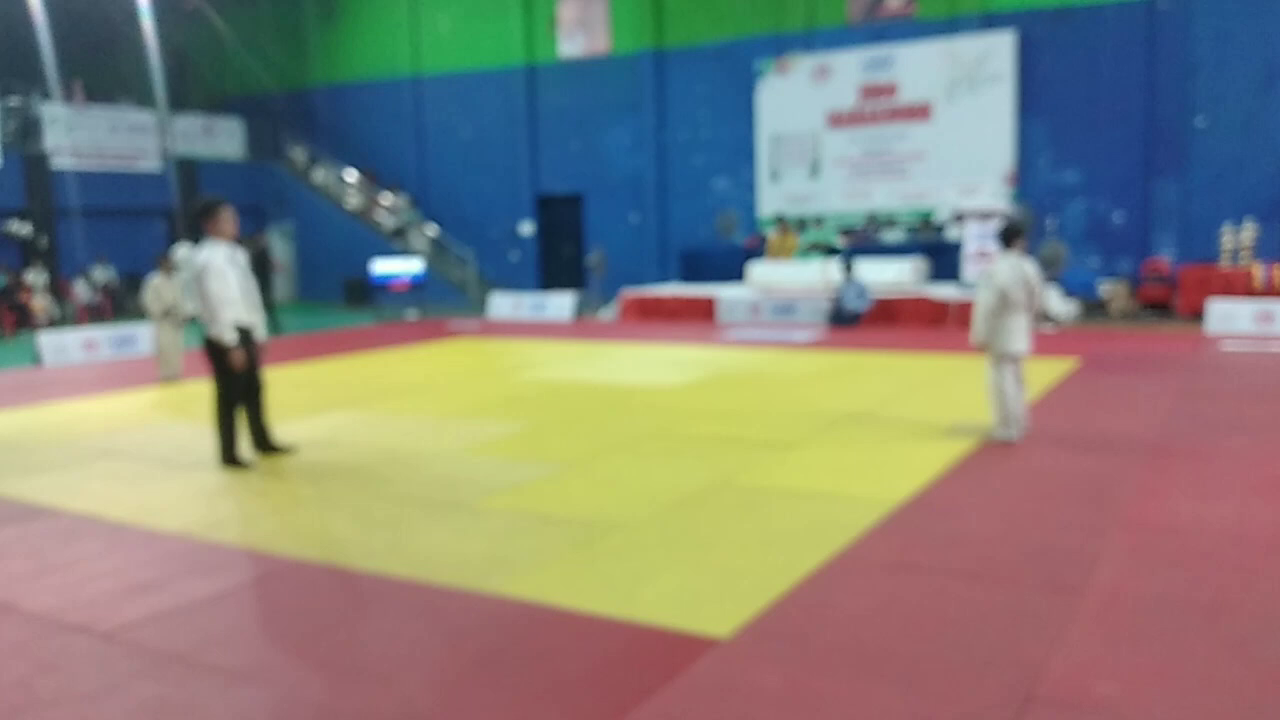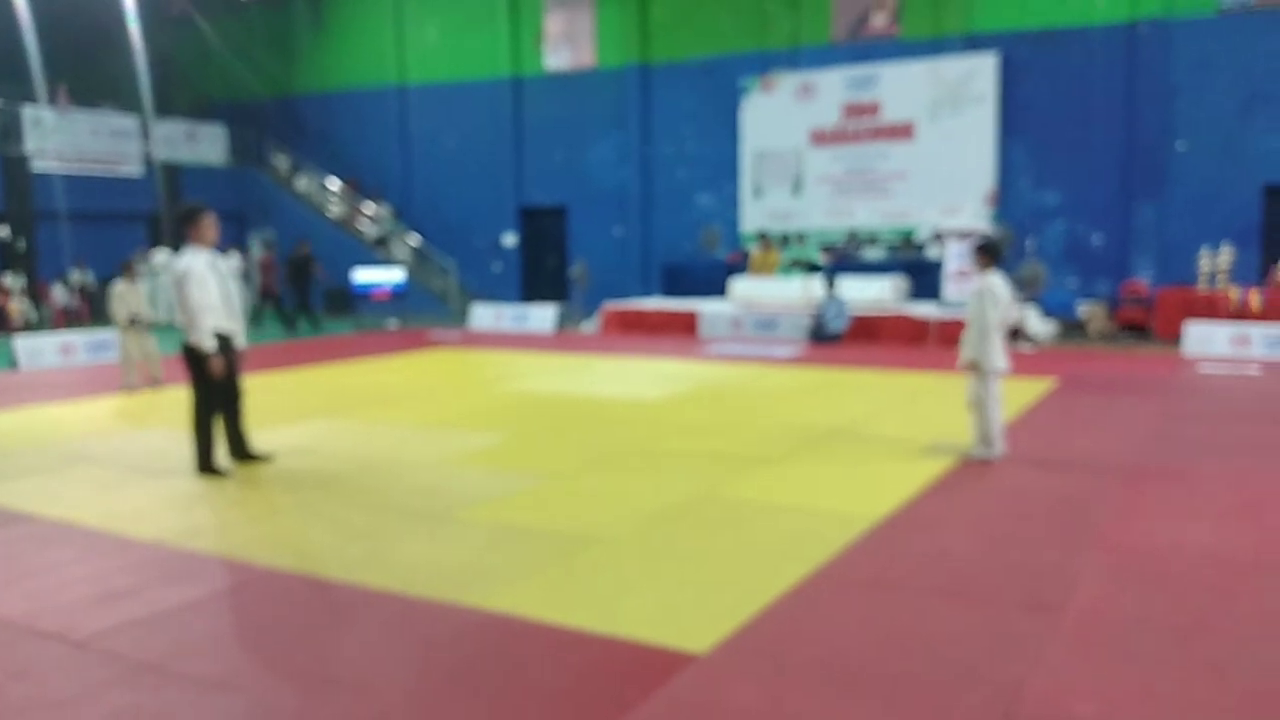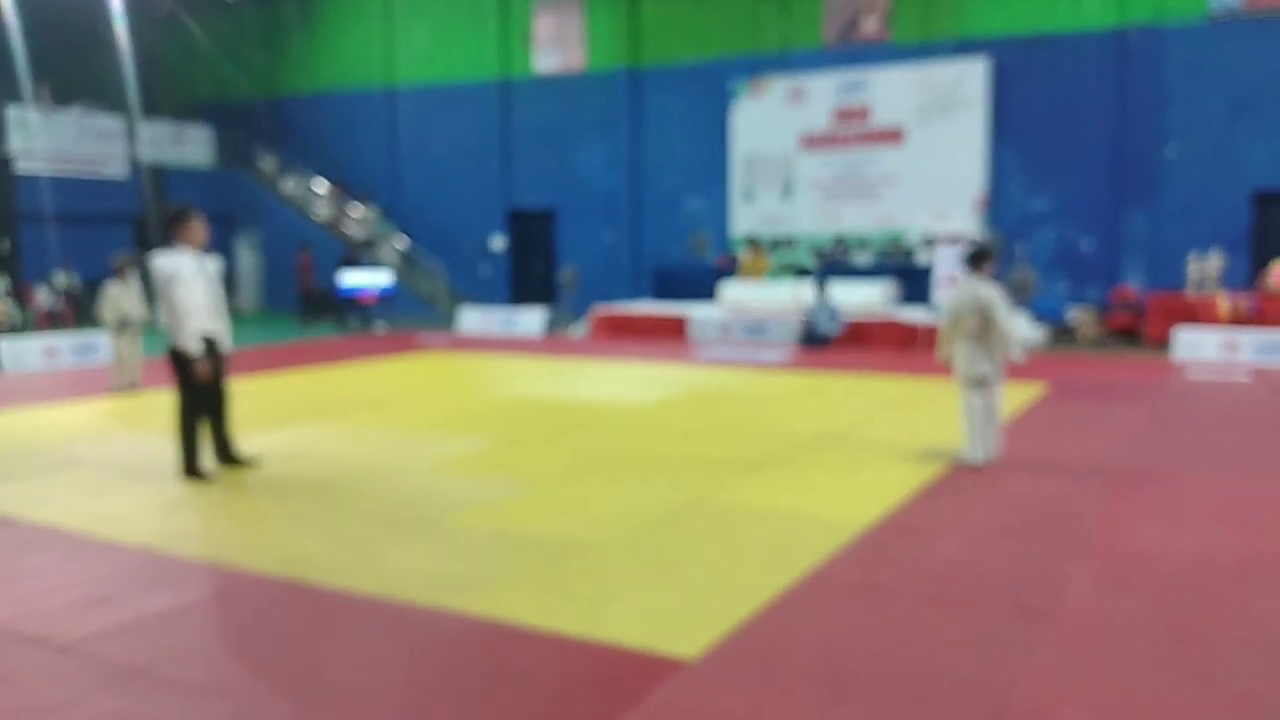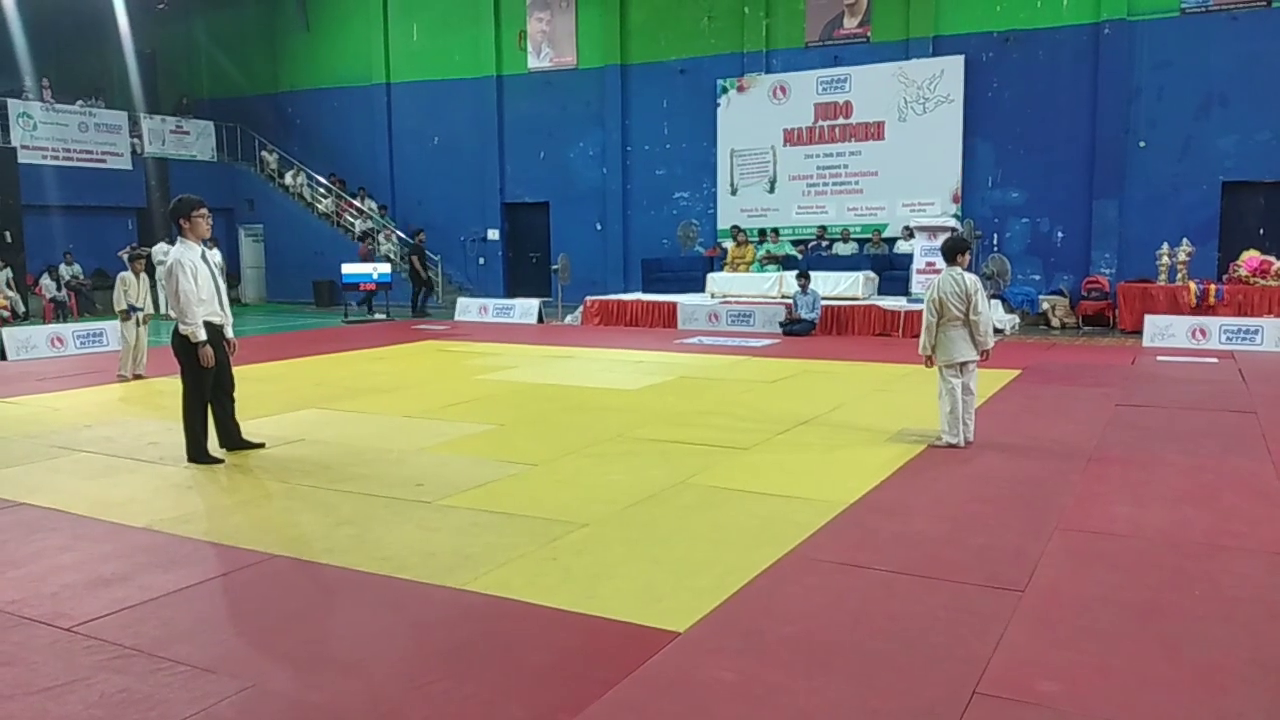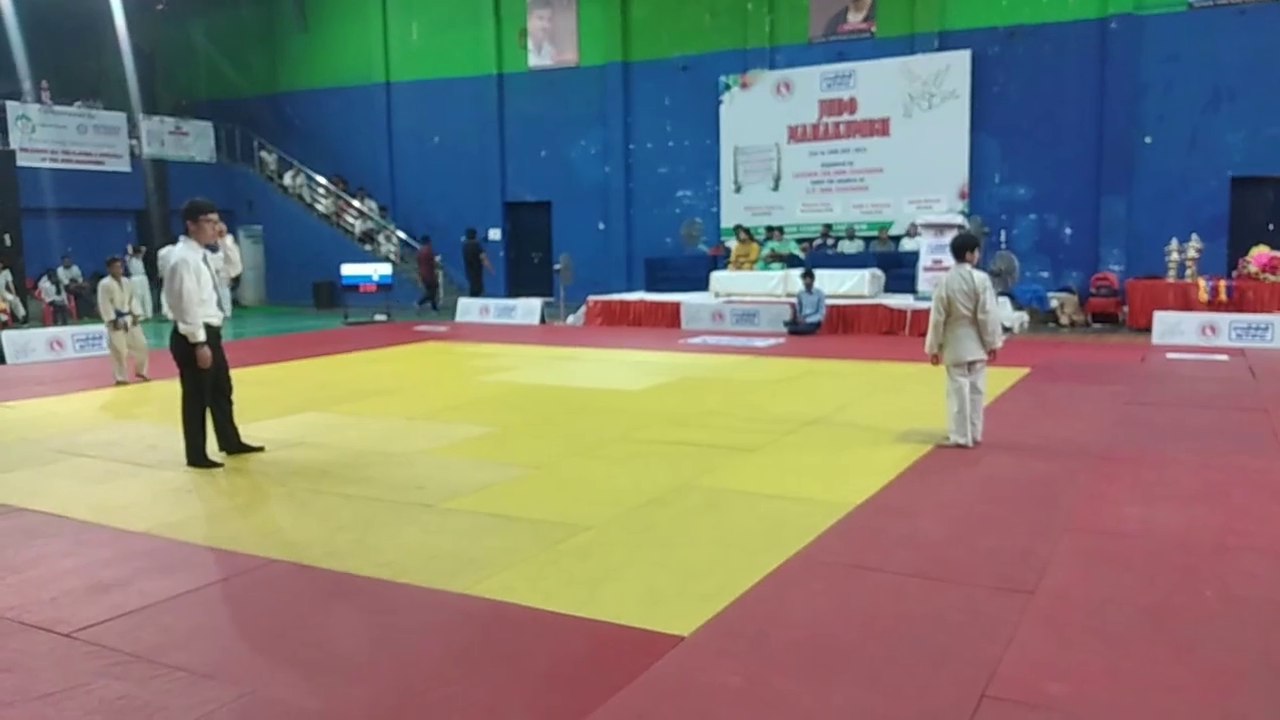
dt=1s
person 1, frame 1
left shoulder: (235, 253)
right shoulder: (209, 258)
right elbow: (217, 303)
left wrist: (258, 335)
right wrist: (232, 344)
left hip: (244, 333)
right hip: (227, 338)
left knee: (253, 390)
right knee: (230, 397)
left ankle: (263, 442)
right ankle: (229, 454)
person 1, frame 2
left shoulder: (214, 260)
right shoulder: (189, 264)
right elbow: (197, 310)
left wrist: (237, 342)
right wrist: (210, 352)
left hip: (223, 341)
right hip: (205, 345)
left knee: (231, 398)
right knee: (207, 403)
left ankle: (240, 450)
right ankle: (205, 462)
person 1, frame 3
left shoulder: (206, 263)
right shoulder: (176, 267)
right elbow: (183, 314)
left wrist: (223, 344)
right wrist: (196, 354)
left hip: (210, 344)
right hip: (192, 347)
left knee: (216, 402)
right knee: (194, 406)
left ankle: (225, 453)
right ankle: (191, 465)
person 1, frame 4
left shoulder: (203, 254)
right shoulder: (181, 258)
right elbow: (187, 304)
left wrist: (227, 332)
right wrist: (201, 342)
left hip: (213, 331)
right hip: (195, 336)
left knee: (224, 388)
right knee: (197, 394)
left ankle: (231, 439)
right ankle: (197, 451)
person 1, frame 5
left shoulder: (202, 255)
right shoulder: (183, 258)
right elbow: (187, 304)
right wrist: (199, 343)
left hip: (209, 333)
right hip: (193, 337)
left knee: (221, 390)
right knee: (197, 396)
left ankle: (231, 442)
right ankle: (196, 455)
person 2, frame 1
left shoulder: (995, 270)
right shoulder: (1030, 267)
left elbow: (984, 306)
right elbow: (1036, 300)
left wrist: (979, 335)
left hip: (1000, 334)
right hip: (1020, 332)
left knee: (1002, 381)
right knee: (1015, 378)
left ankle: (1008, 429)
right ankle: (1019, 422)
person 2, frame 2
left shoulder: (985, 286)
right shoulder: (1001, 282)
left elbow: (981, 324)
right elbow: (1009, 316)
left wrist: (970, 355)
left hip: (983, 353)
right hip: (995, 351)
left knee: (984, 400)
right knee: (990, 398)
left ankle: (988, 448)
right ankle: (995, 444)
person 2, frame 3
left shoulder: (959, 293)
right shoulder: (991, 291)
left elbow: (948, 327)
right elbow: (1003, 327)
left wrist: (947, 353)
right wrist: (1011, 354)
left hip: (966, 357)
right hip: (990, 357)
left knee: (973, 405)
right knee: (990, 405)
left ankle: (976, 453)
right ankle: (988, 450)
person 2, frame 4
left shoulder: (936, 283)
right shoulder: (972, 281)
left elbow: (930, 320)
right elbow: (980, 316)
left wrist: (927, 349)
right wrist: (985, 343)
left hip: (946, 343)
right hip: (968, 342)
left knee: (950, 390)
right knee: (967, 389)
left ankle: (953, 436)
right ankle: (966, 433)
person 2, frame 5
left shoulder: (945, 281)
right shoulder: (981, 279)
left elbow: (938, 317)
right elbow: (988, 314)
left wrist: (934, 347)
right wrist: (992, 342)
left hip: (954, 343)
right hip: (976, 342)
left knee: (958, 389)
right knee: (975, 388)
left ankle: (961, 436)
right ankle: (974, 433)
